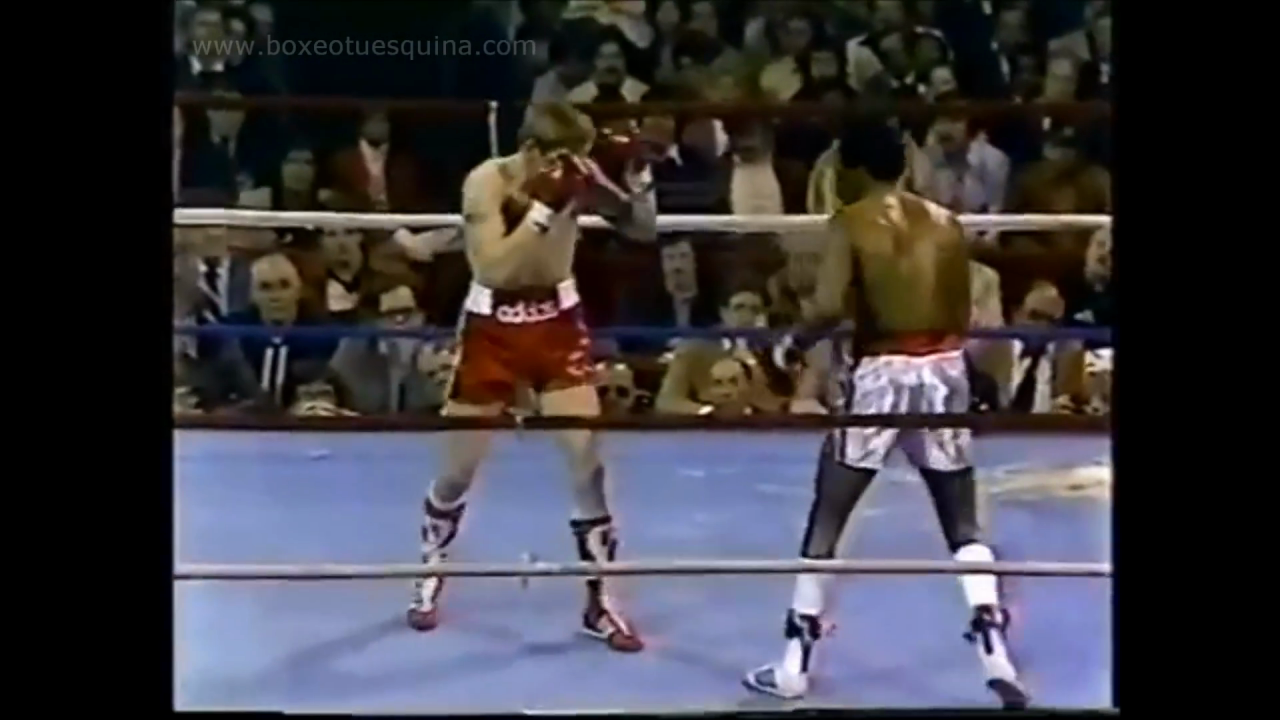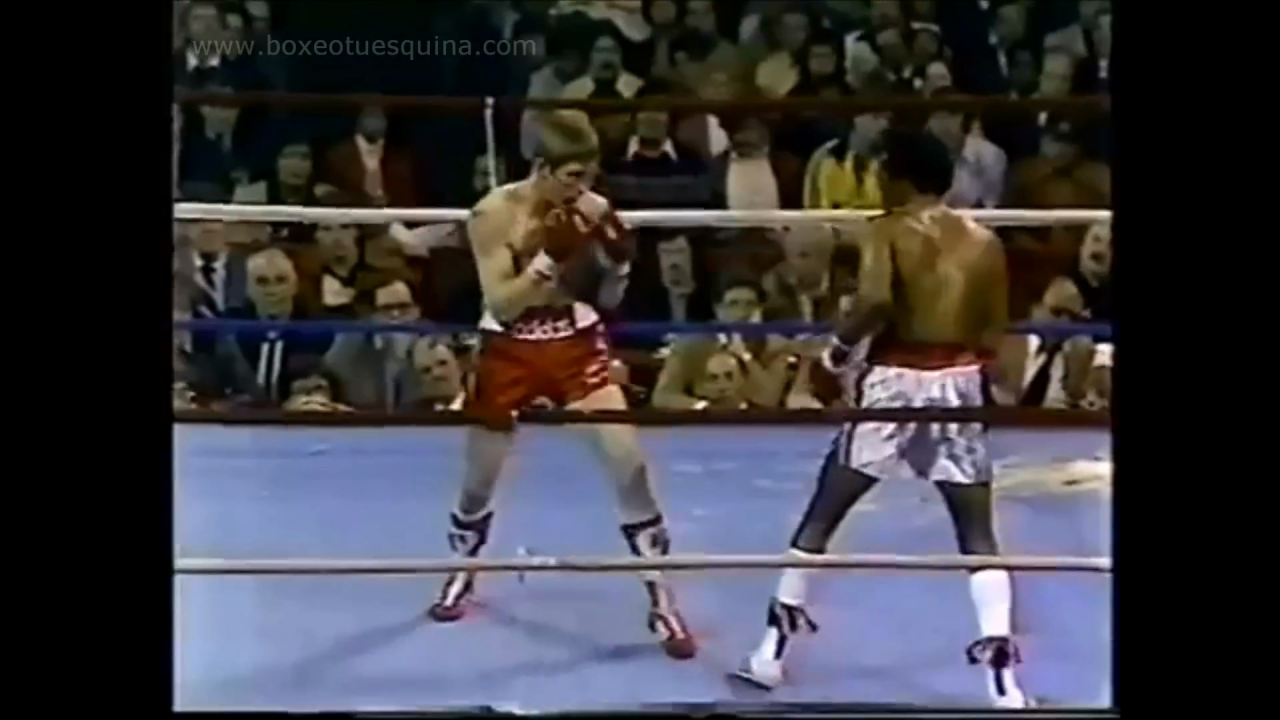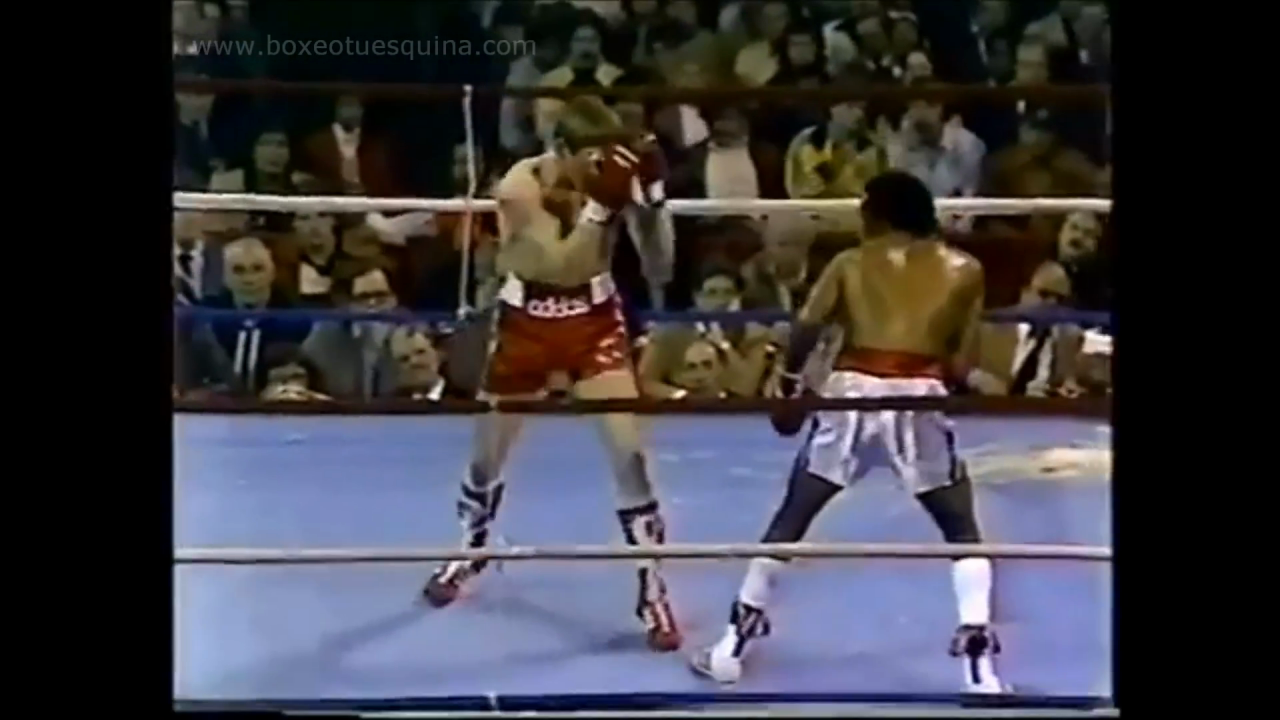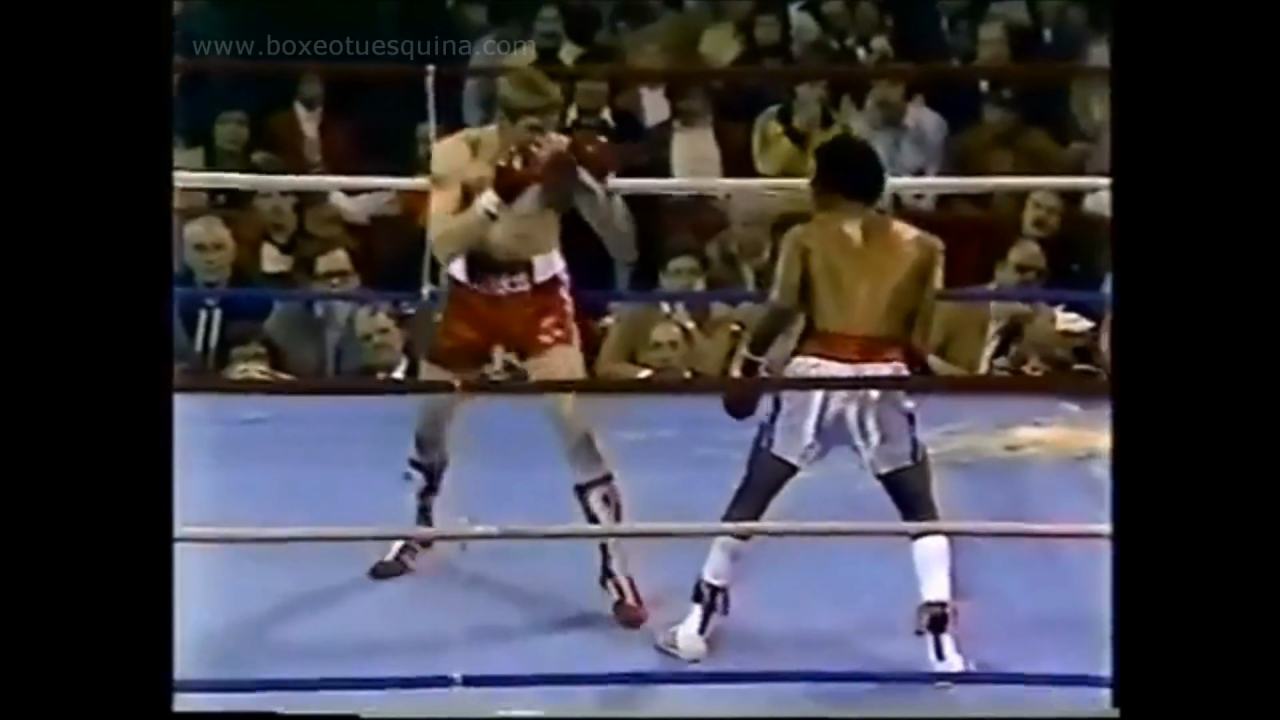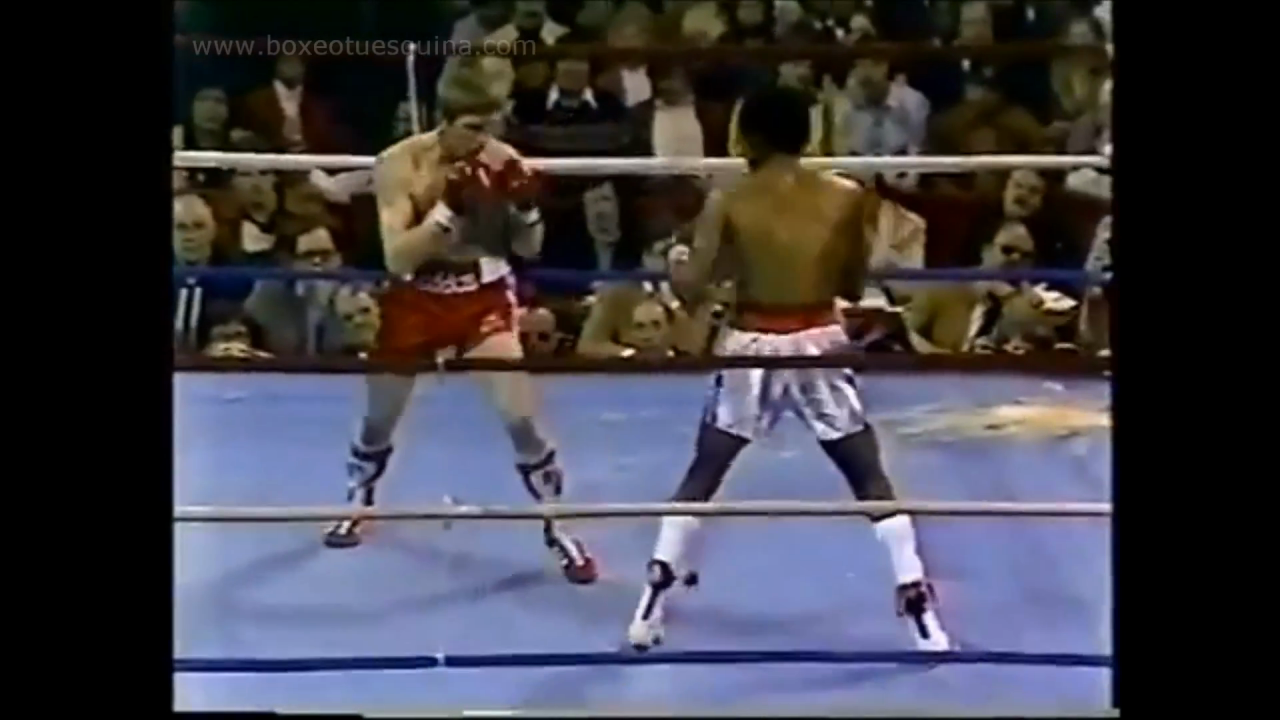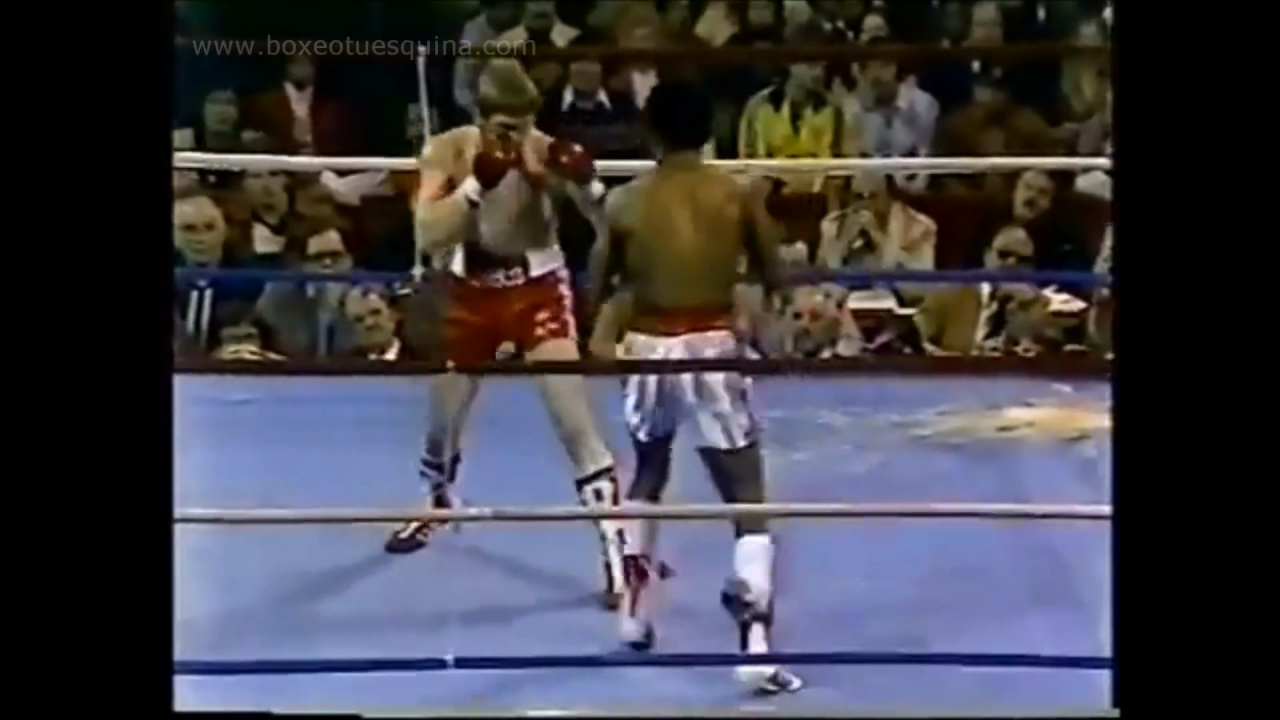
dt=0.3s
person 1, frame 1
left shoulder: (850, 224)
right shoulder: (946, 223)
left elbow: (829, 307)
right elbow: (961, 316)
left wrist: (787, 349)
left hip: (880, 371)
right hip: (942, 367)
left knee: (828, 514)
right knee: (961, 521)
left ankle: (796, 661)
right ankle: (993, 650)
person 1, frame 2
left shoulder: (885, 230)
right shoulder: (984, 242)
left elbow: (875, 300)
right elbow: (993, 336)
left wrist: (837, 350)
left hip: (895, 381)
right hip: (958, 384)
left knee: (820, 515)
right knee: (977, 536)
left ankle: (771, 650)
right ankle: (1002, 675)
person 1, frame 3
left shoulder: (850, 263)
right shoulder: (964, 270)
left elbow: (809, 323)
right elbow: (959, 360)
left wrist: (789, 380)
left hip: (852, 390)
right hip: (919, 395)
left knee: (789, 521)
right knee: (963, 532)
left ankle: (730, 647)
right ankle: (978, 663)
person 1, frame 4
left shoulder: (804, 237)
right shoulder: (919, 246)
left elbow: (782, 306)
right elbow: (917, 341)
left wrist: (748, 364)
left hip: (816, 374)
right hip: (882, 380)
left knee: (750, 500)
right knee: (921, 512)
left ankle: (695, 626)
right ankle: (942, 642)
person 1, frame 5
left shoulder: (729, 201)
right shoulder: (845, 196)
left elbow: (691, 286)
right elbow: (853, 287)
left wrist: (678, 263)
left hip: (752, 347)
right hip: (818, 346)
left knee: (700, 480)
right knee: (873, 486)
left ankle: (649, 609)
right ankle: (924, 622)
person 1, frame 6
left shoulder: (625, 200)
right shoulder: (736, 194)
left elbow: (597, 290)
right elbow: (774, 277)
left hip: (646, 350)
right hip: (709, 349)
left knee: (648, 475)
right knee: (747, 501)
left ankle: (632, 608)
right ankle: (755, 646)
person 2, frame 1
left shoulder: (574, 176)
right shoulder: (485, 183)
right elbow: (494, 267)
right wrist: (545, 208)
left hip: (558, 324)
right hip: (492, 330)
left knee: (589, 467)
right knee: (458, 470)
left ankle: (600, 600)
right ankle: (431, 573)
person 2, frame 2
left shoulder: (594, 208)
right shoulder: (495, 212)
left elbow: (609, 299)
right elbow: (498, 304)
left wrist: (617, 260)
right wrist: (549, 258)
left hip: (578, 342)
right hip: (509, 348)
left knee: (631, 469)
right knee: (478, 481)
left ankle: (662, 603)
right ankle: (461, 576)
person 2, frame 3
left shoulder: (613, 177)
right shoulder: (520, 184)
right elbow: (558, 265)
left wrist: (650, 188)
right wrist: (598, 205)
left hip: (594, 318)
right hip: (526, 321)
left knee: (629, 453)
right knee: (487, 455)
left ankle: (652, 593)
right ankle: (469, 550)
person 2, frame 4
left shoulder: (561, 153)
right shoulder: (455, 153)
right elbow: (442, 246)
left wrist: (599, 178)
right wrist: (497, 196)
left hip: (539, 295)
right hip: (471, 296)
left knee: (577, 430)
right knee: (430, 425)
left ankle: (614, 564)
right ankle: (417, 528)
person 2, frame 5
left shoulder: (503, 161)
right shoulder: (399, 163)
left elbow: (527, 248)
right elbow: (398, 257)
left wrist: (526, 208)
right wrist: (448, 208)
left hip: (484, 295)
right hip: (416, 297)
left knee: (521, 417)
right knee: (378, 419)
left ankle: (558, 529)
right ankle: (357, 505)
person 2, frame 6
left shoulder: (546, 151)
right shoulder: (445, 150)
left elbow: (606, 221)
right elbow: (428, 238)
left wrist: (584, 182)
right wrist: (475, 182)
left hip: (539, 289)
right hip: (472, 291)
left knee: (574, 422)
right knee: (443, 425)
left ankle: (616, 552)
right ankle: (435, 503)
